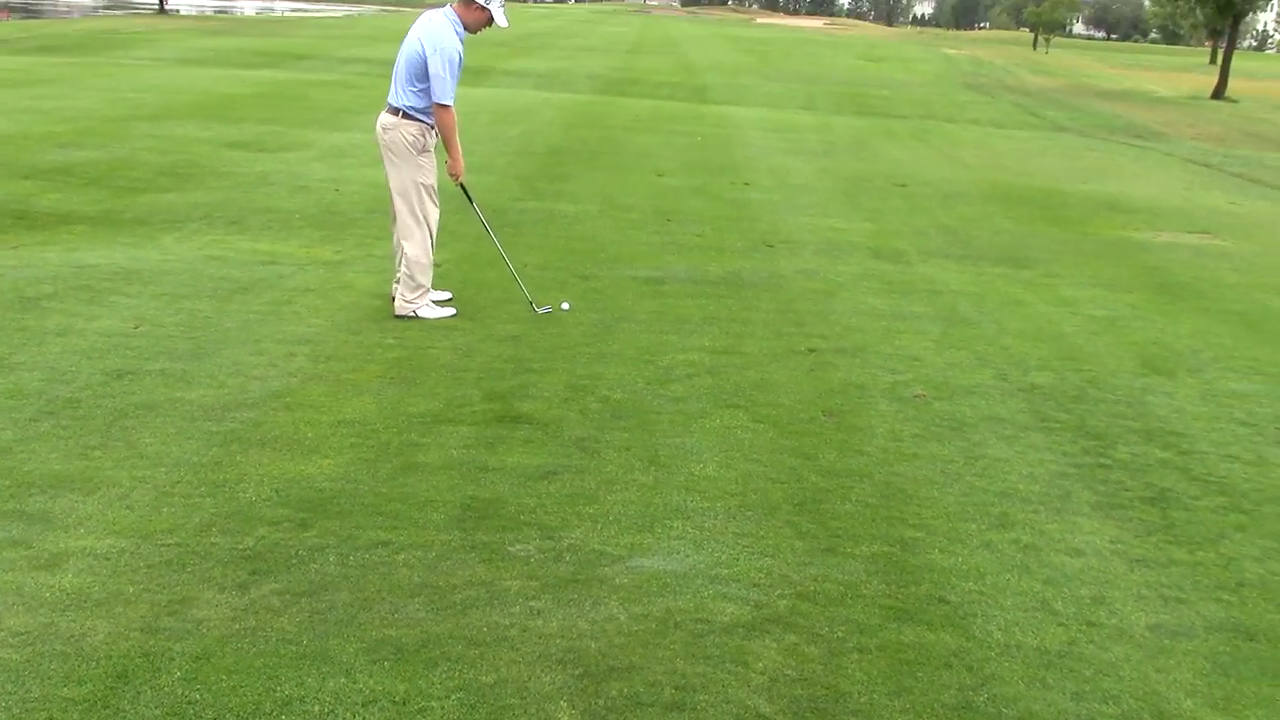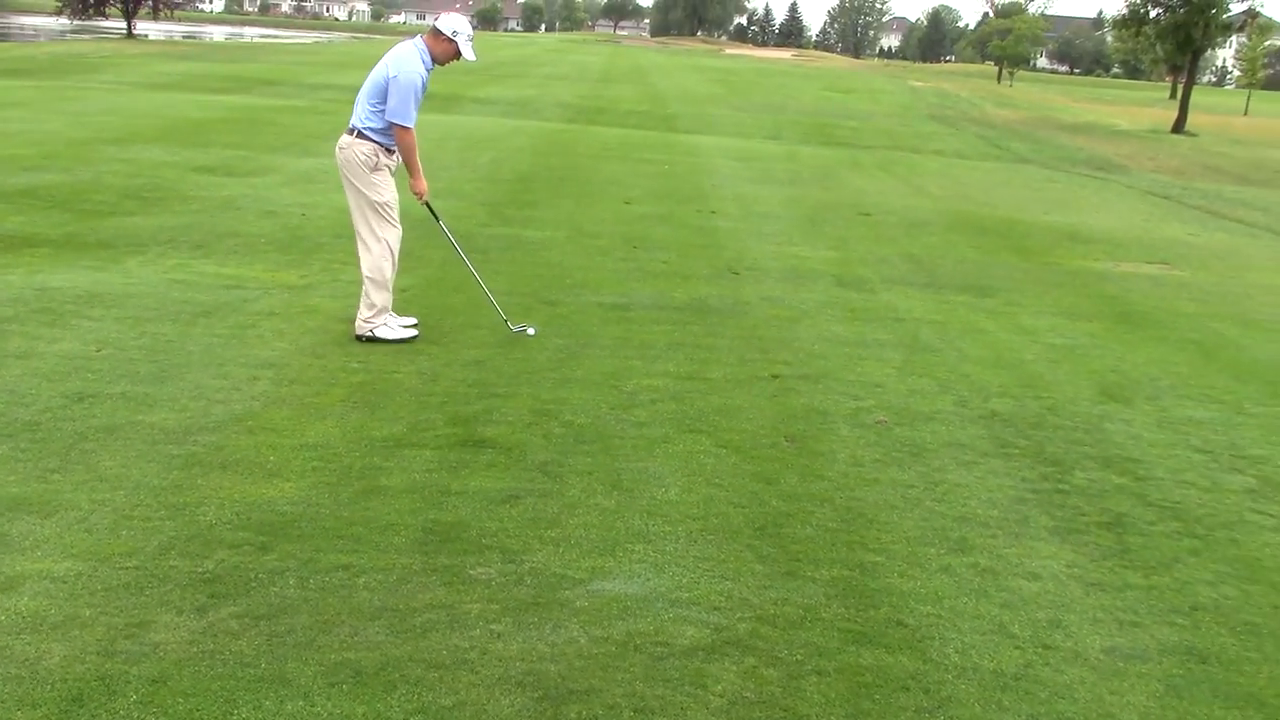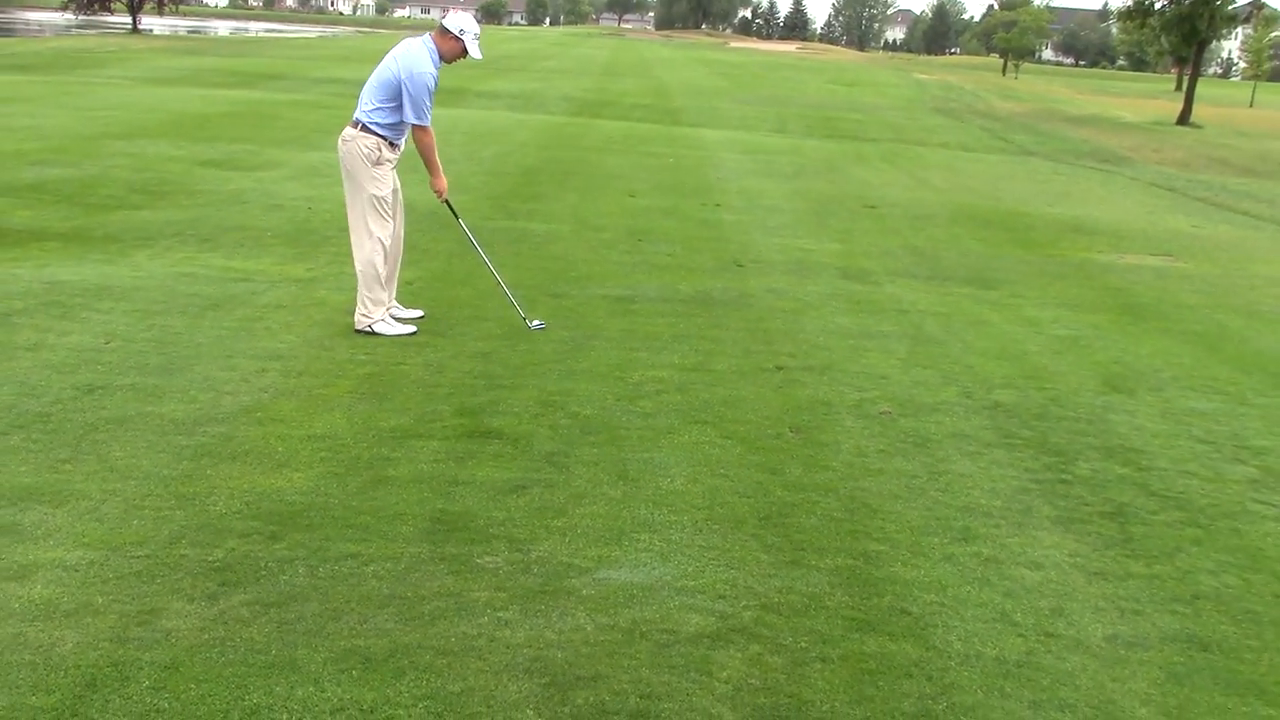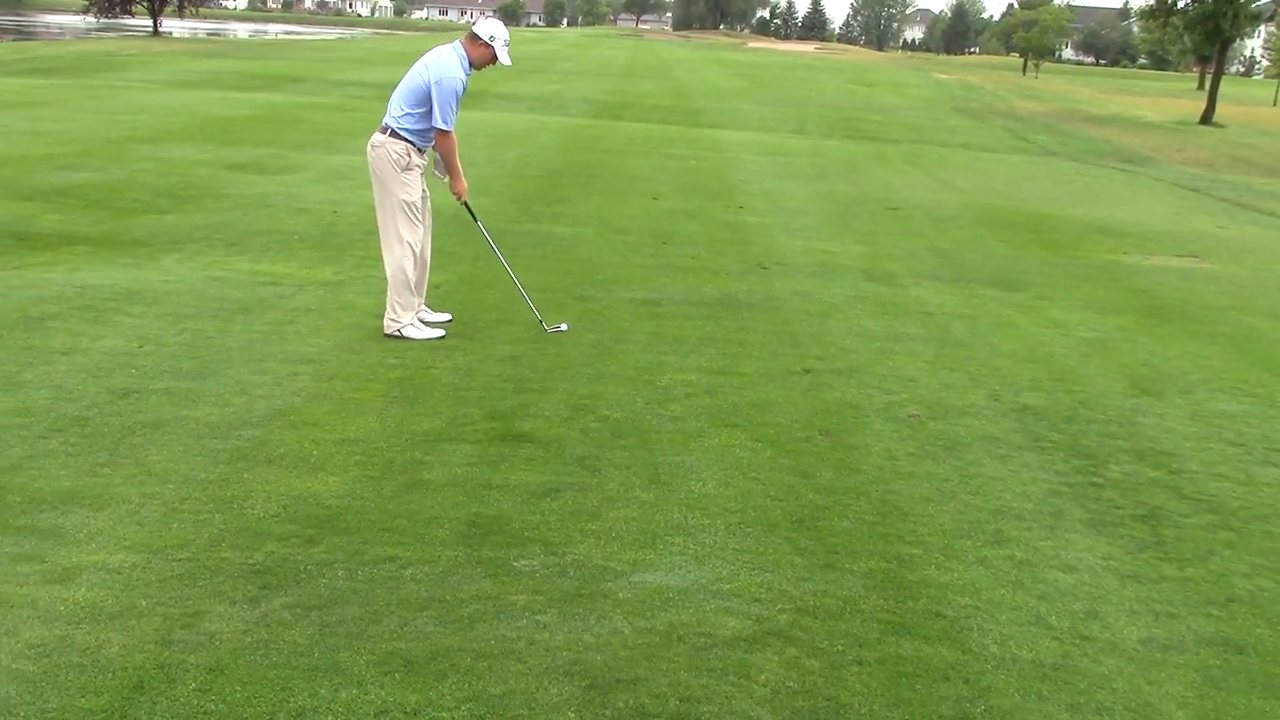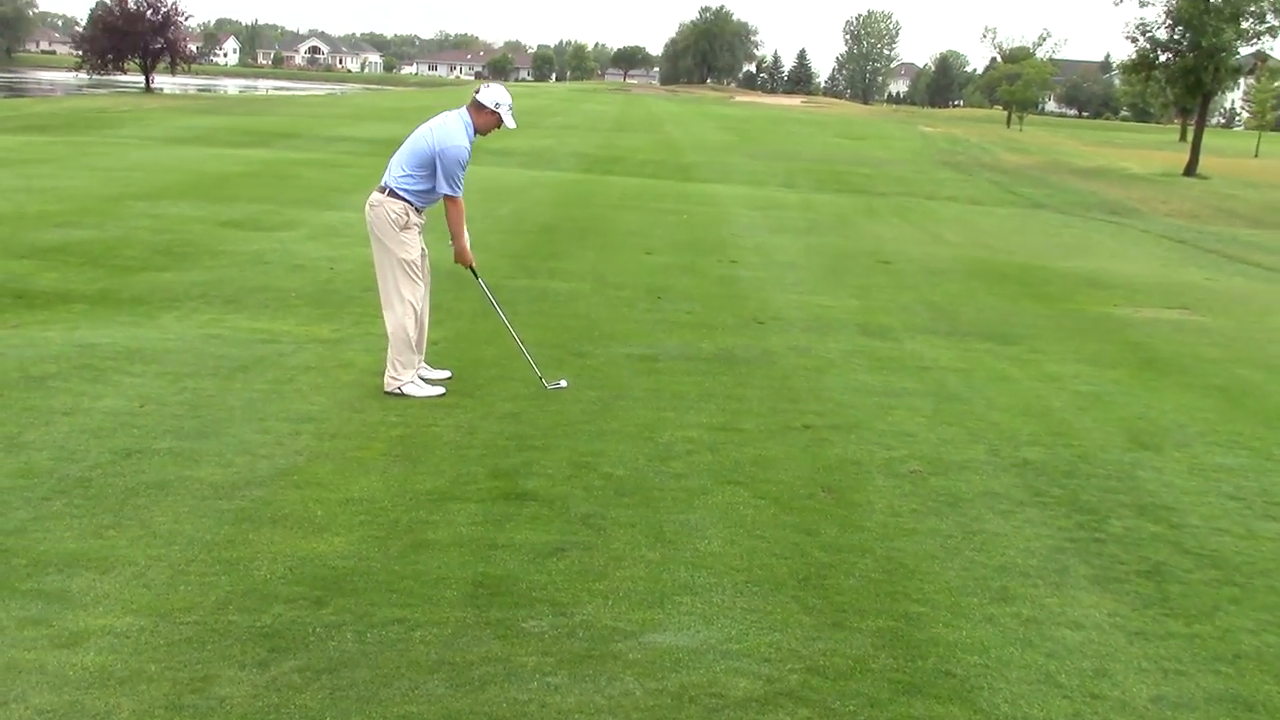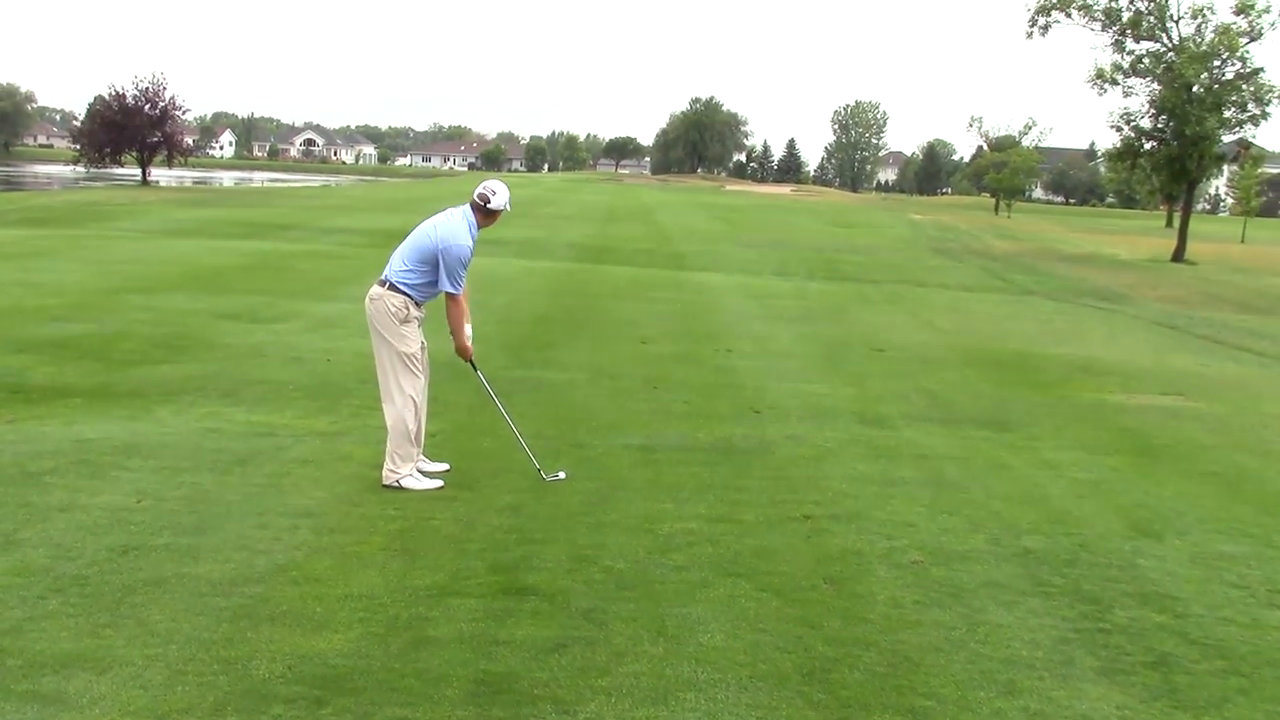
dt=0.3s
person 1, frame 1
right shoulder: (447, 43)
right elbow: (443, 108)
right wrist: (454, 156)
left hip: (397, 120)
right hip: (409, 130)
left knee: (409, 214)
right knee: (418, 218)
left ankle: (408, 285)
right ankle: (412, 300)
person 1, frame 2
left shoulder: (408, 50)
right shoulder: (411, 70)
right elbow: (402, 129)
left wrist: (400, 161)
right wrist: (416, 176)
left hip: (372, 151)
right hip: (365, 154)
left knee: (383, 234)
right knee: (381, 236)
left ankle: (377, 310)
right ankle: (372, 321)
person 1, frame 3
left shoulder: (414, 46)
right shoulder: (421, 69)
right elbow: (421, 130)
right wrist: (437, 175)
left hip: (376, 145)
right hip: (368, 148)
left knee: (391, 229)
right knee: (375, 231)
left ankle: (383, 302)
right ankle: (371, 315)
person 1, frame 4
left shoulder: (447, 54)
right shoulder: (451, 75)
right elbow: (444, 133)
left wrist: (440, 158)
right wrist: (457, 177)
left hip: (404, 150)
right hip: (396, 153)
left knee: (418, 232)
right knee: (405, 237)
left ankle: (413, 307)
right ankle: (400, 320)
person 1, frame 5
left shoulder: (453, 121)
right shoulder: (456, 142)
left elbow: (451, 194)
right elbow: (452, 200)
left wrist: (462, 231)
right wrist: (461, 247)
left hip: (402, 209)
right hip: (393, 211)
left knee: (417, 290)
right knee: (405, 295)
left ankle: (412, 364)
right ankle: (400, 377)
person 1, frame 6
left shoulder: (457, 218)
right shoulder: (458, 241)
left elbow: (458, 286)
right elbow: (452, 297)
left wrist: (466, 326)
right wrist: (461, 342)
left hip: (399, 302)
right hip: (393, 305)
left knee: (415, 383)
right knee: (405, 388)
left ankle: (411, 457)
right ankle: (398, 471)
